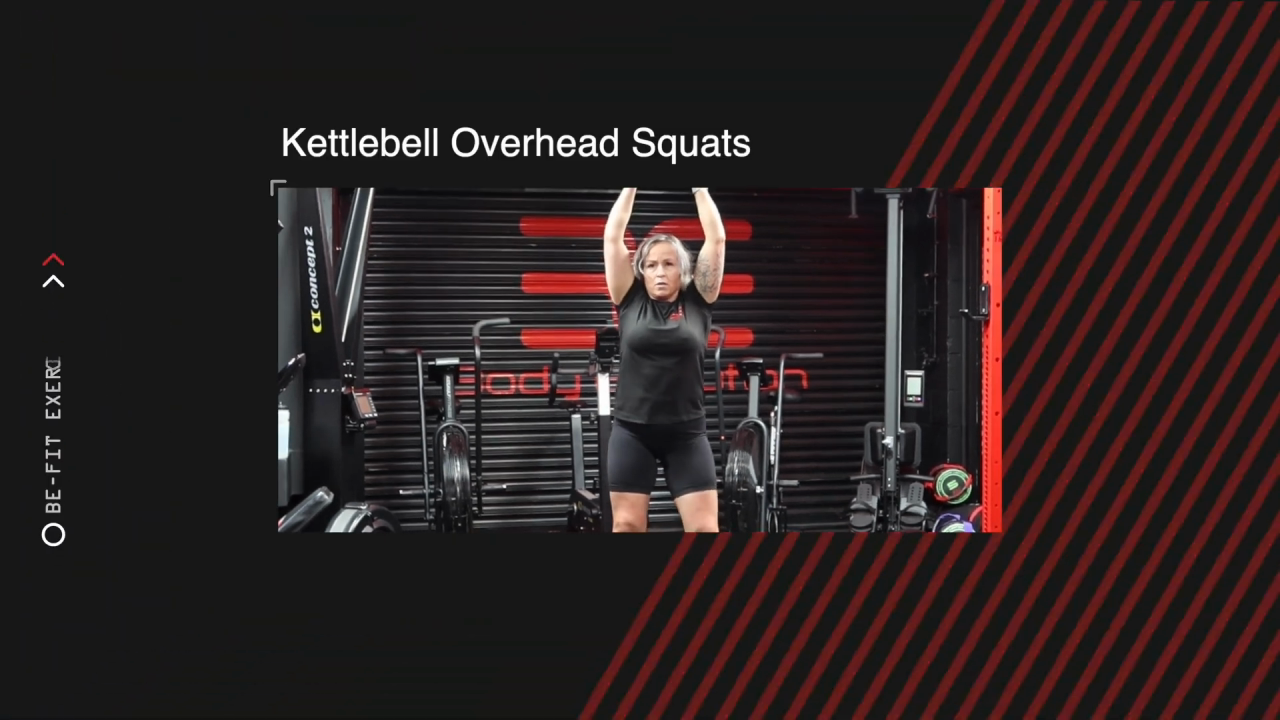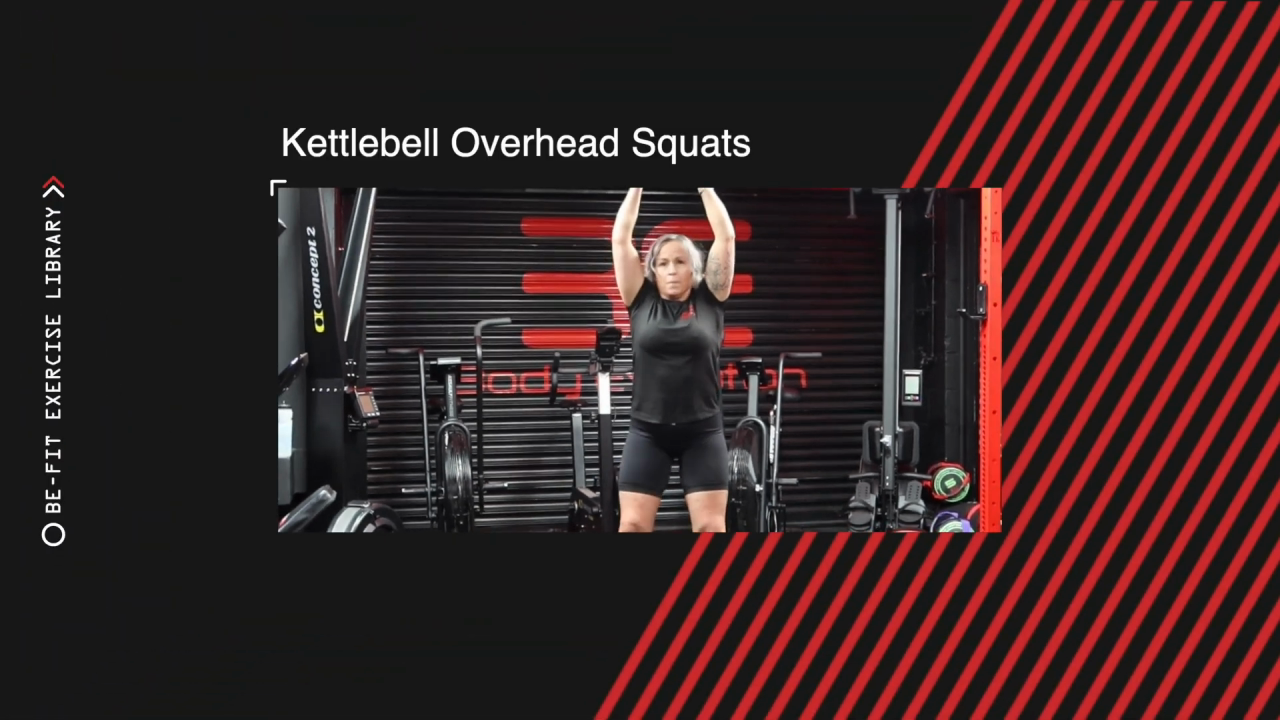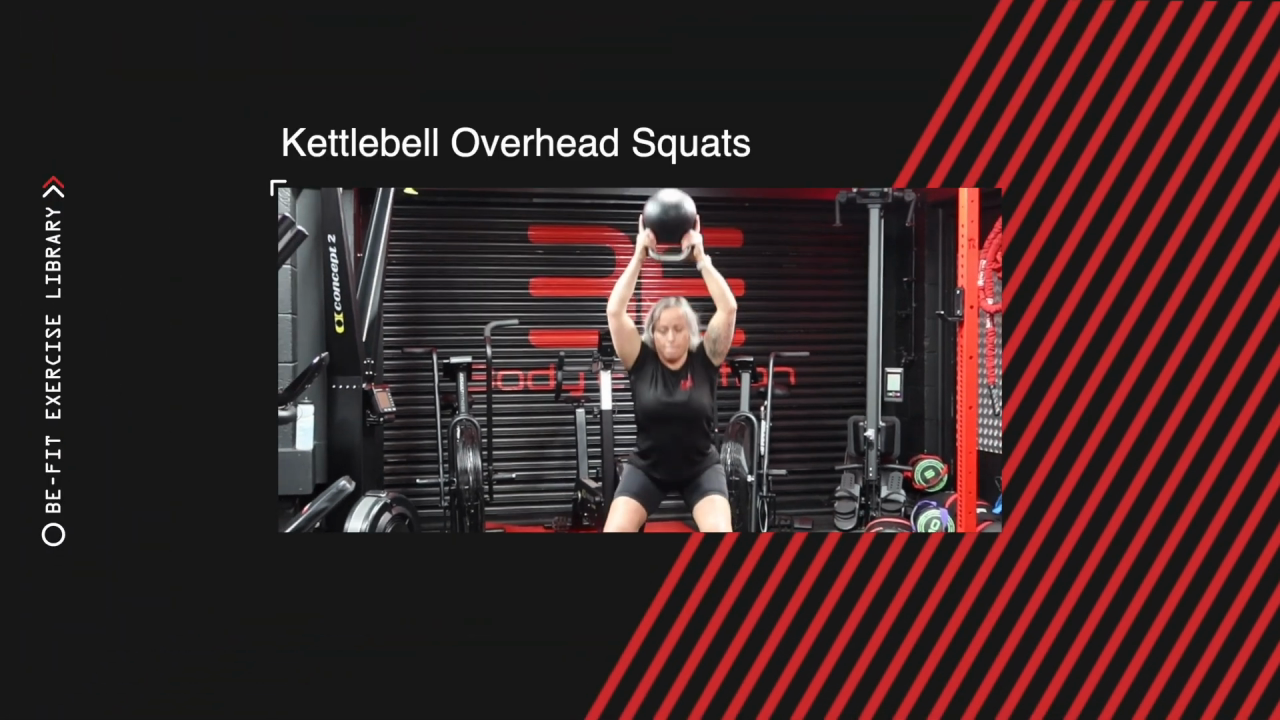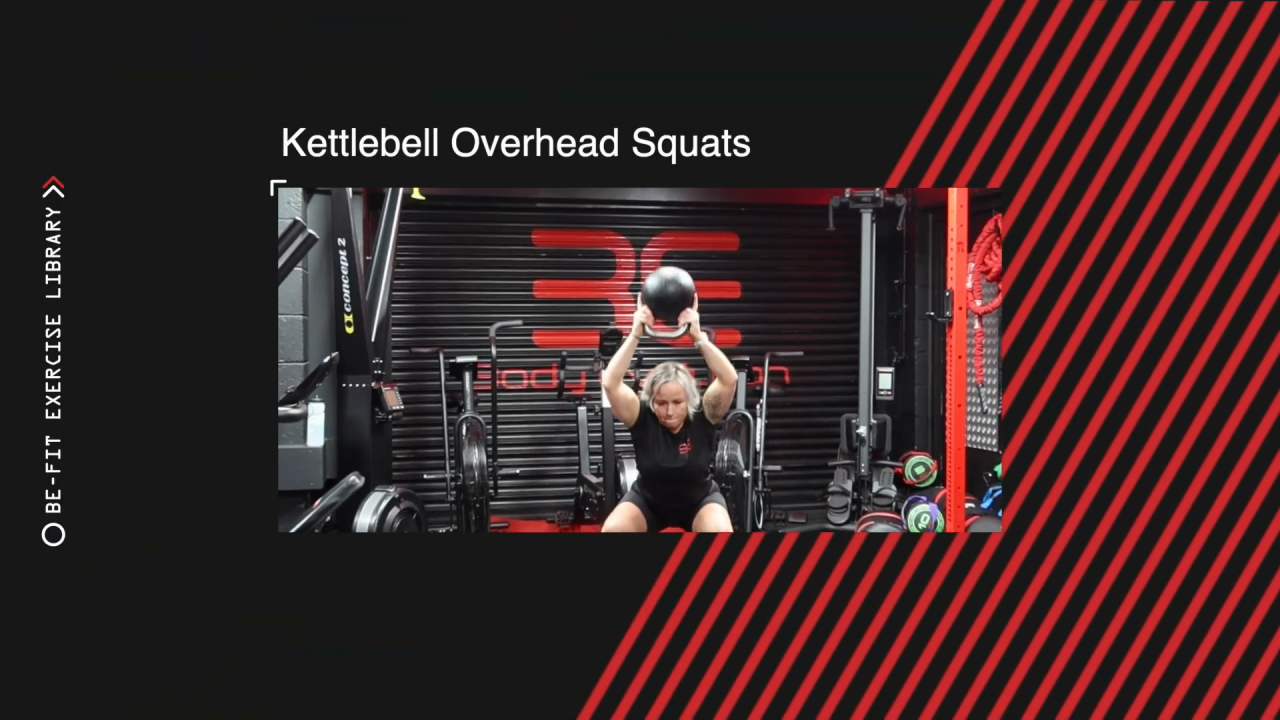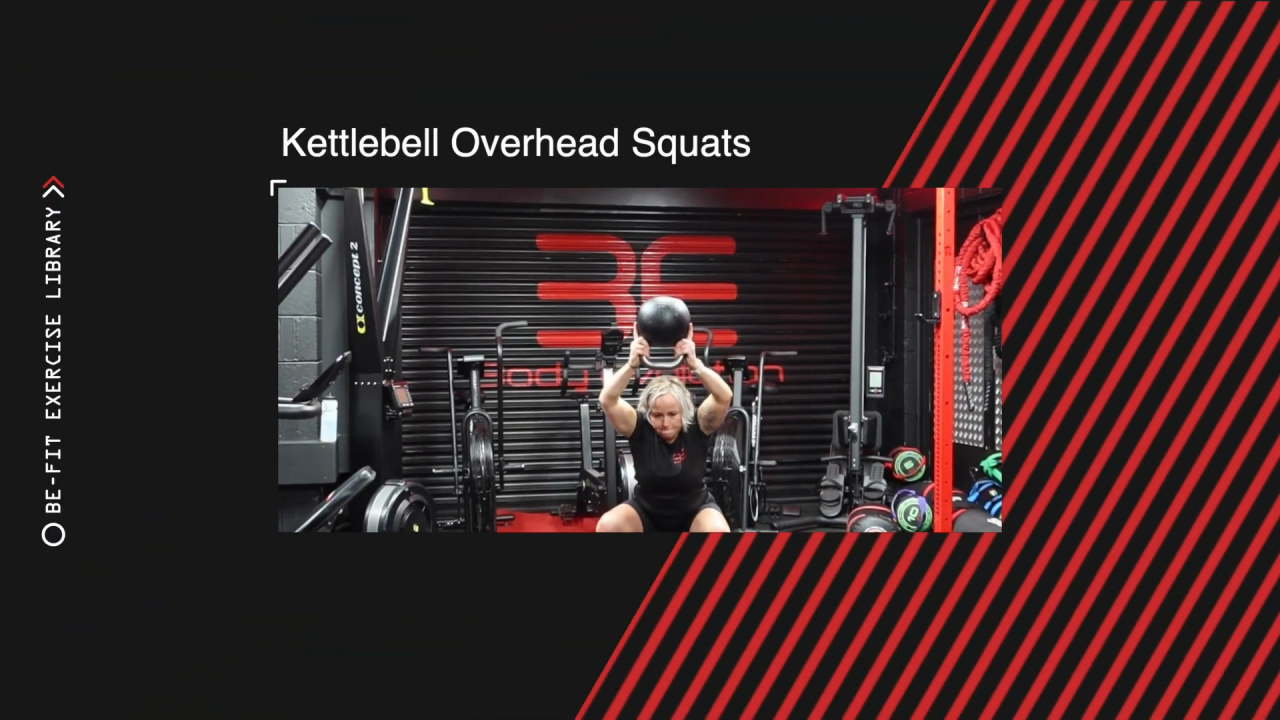
dt=0.5s
person 1, frame 1
left shoulder: (698, 301)
right shoulder: (630, 301)
left elbow: (716, 239)
right elbow: (612, 237)
left wrist: (698, 186)
right wrist: (631, 185)
left hip: (687, 433)
right hip: (633, 432)
left knee: (705, 529)
right knee: (627, 528)
person 1, frame 2
left shoulder: (709, 300)
right shoulder: (642, 301)
left elbow: (726, 237)
right elbow: (620, 239)
left wrist: (705, 188)
right wrist: (637, 187)
left hip: (702, 431)
right hip: (648, 431)
left knee: (710, 529)
right knee: (633, 526)
person 1, frame 3
left shoulder: (705, 359)
right shoulder: (641, 361)
left elbow: (728, 308)
right elbow: (615, 311)
left wrist: (701, 258)
right wrist: (638, 257)
left hip: (700, 470)
right hip: (648, 469)
right knee: (615, 532)
person 1, frame 4
left shoulder: (703, 415)
right shoulder: (641, 417)
left elbow: (729, 379)
right elbow: (610, 383)
left wrist: (698, 337)
right wrist: (635, 334)
left hip: (698, 501)
right hip: (649, 501)
left knee: (720, 533)
right knee: (613, 529)
person 1, frame 5
left shoulder: (697, 427)
right shoulder: (639, 428)
left elbow: (725, 397)
right elbow: (607, 400)
left hip: (694, 511)
right hip: (648, 511)
left knee: (718, 532)
right knee: (608, 526)
